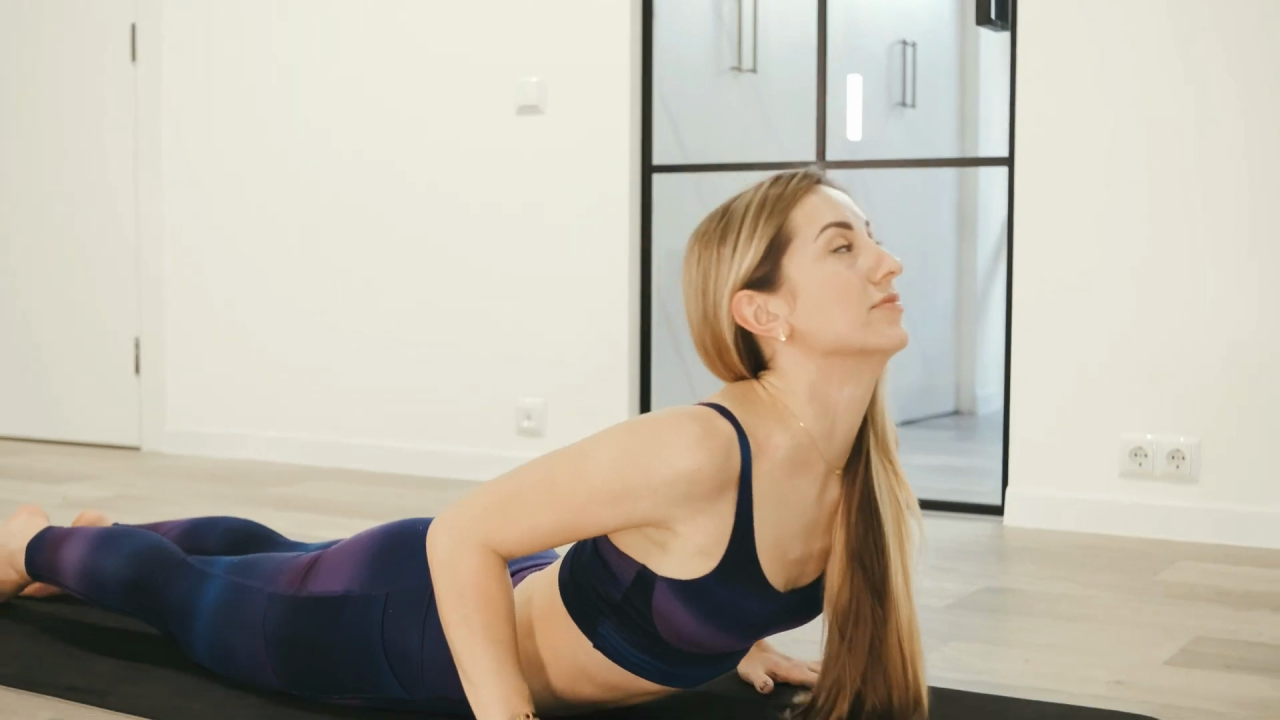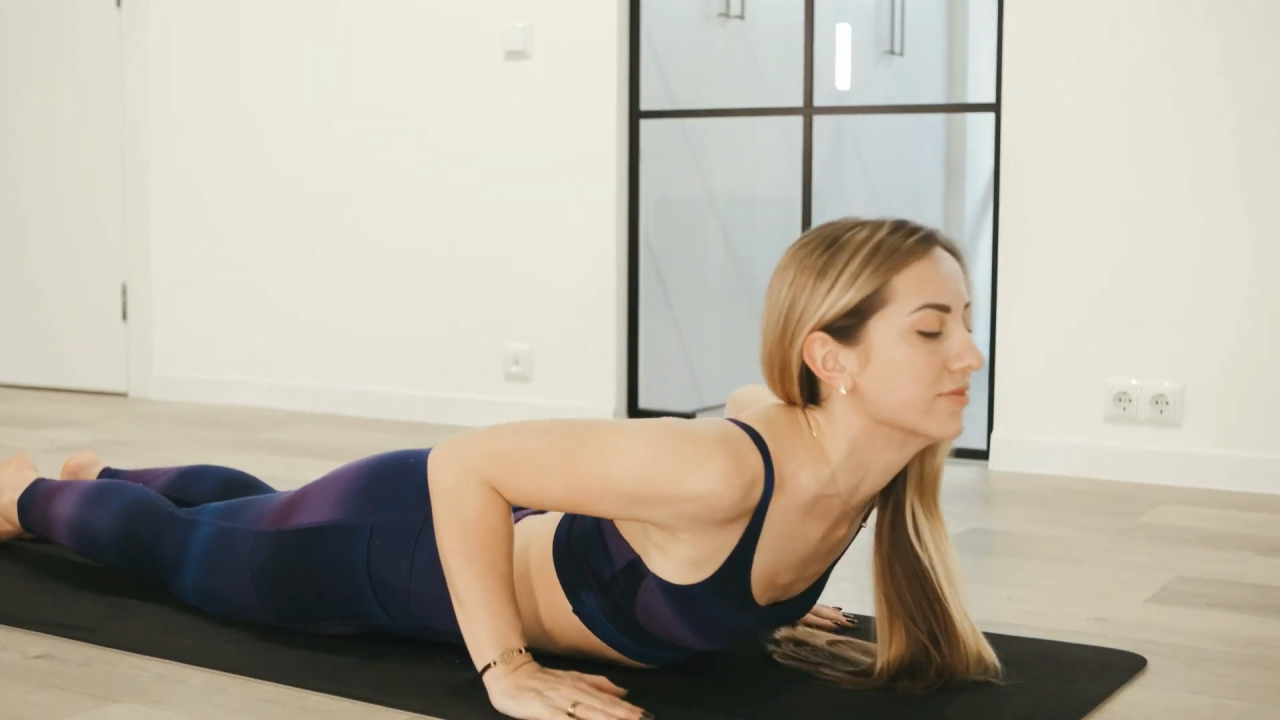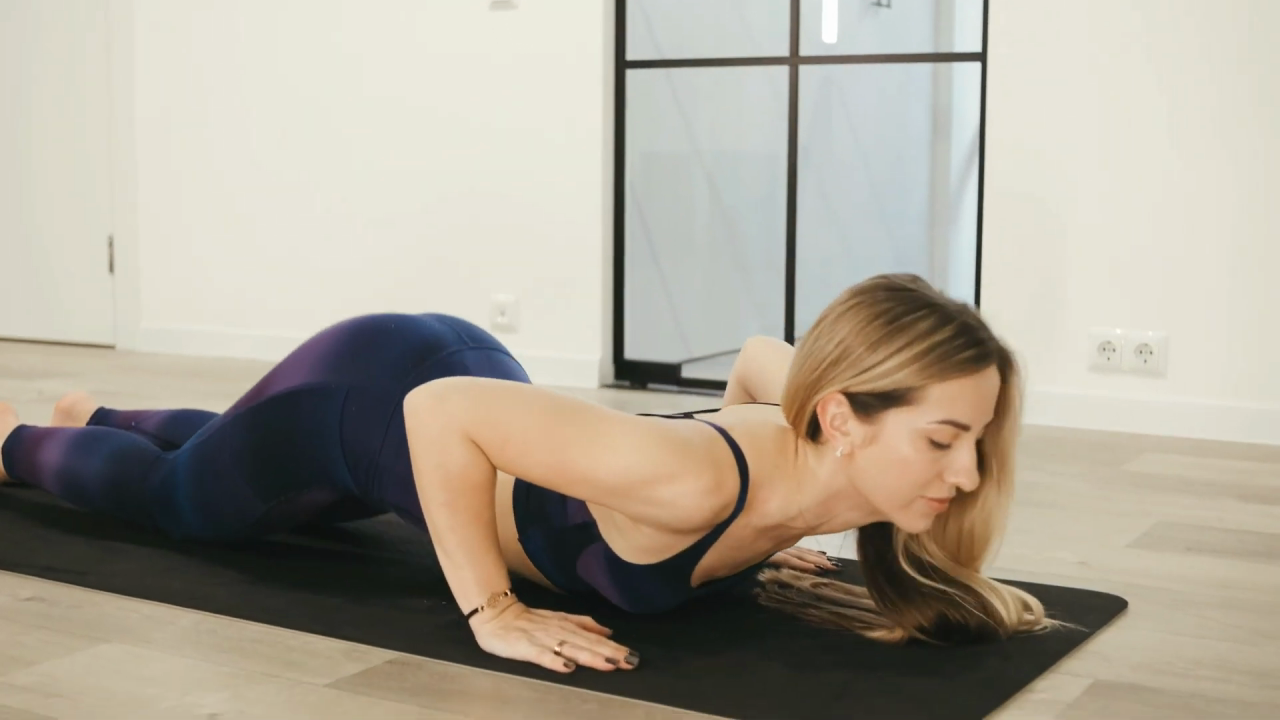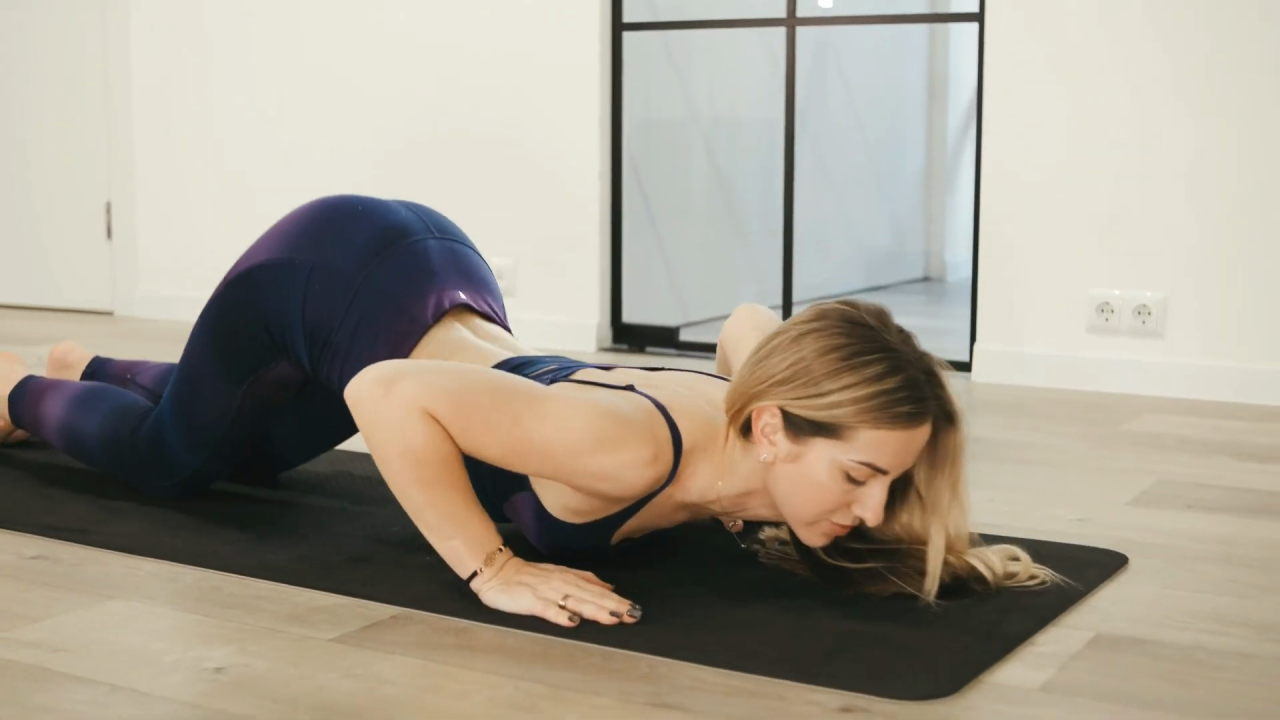
dt=0.4s
person 1, frame 1
left shoulder: (853, 448)
right shoulder: (694, 452)
right elbow: (463, 536)
left wrist: (753, 645)
left hip: (522, 596)
right hip: (408, 621)
left knee: (283, 561)
right knee: (189, 598)
left ankle: (109, 531)
person 1, frame 2
left shoulder: (871, 452)
right shoulder: (718, 473)
right elbow: (464, 464)
left wrist: (767, 602)
left hip: (522, 548)
right hip: (400, 543)
left knee: (262, 510)
right knee: (181, 552)
left ankle: (109, 472)
person 1, frame 3
left shoulder: (821, 446)
right shoulder: (700, 480)
left elbow: (761, 354)
right elbow: (441, 411)
left wrist: (752, 548)
right wrist: (494, 613)
left hip: (464, 365)
right hip: (368, 396)
left knee: (220, 476)
right knee: (172, 496)
left ankle: (95, 415)
person 1, frame 4
left shoulder: (758, 406)
right shoulder: (638, 450)
left elbow: (748, 321)
right elbow: (383, 393)
left wrist: (755, 502)
right wrist: (493, 571)
left hip: (426, 271)
right hip: (325, 274)
left knee: (249, 458)
right knee: (168, 458)
left ankle: (92, 368)
